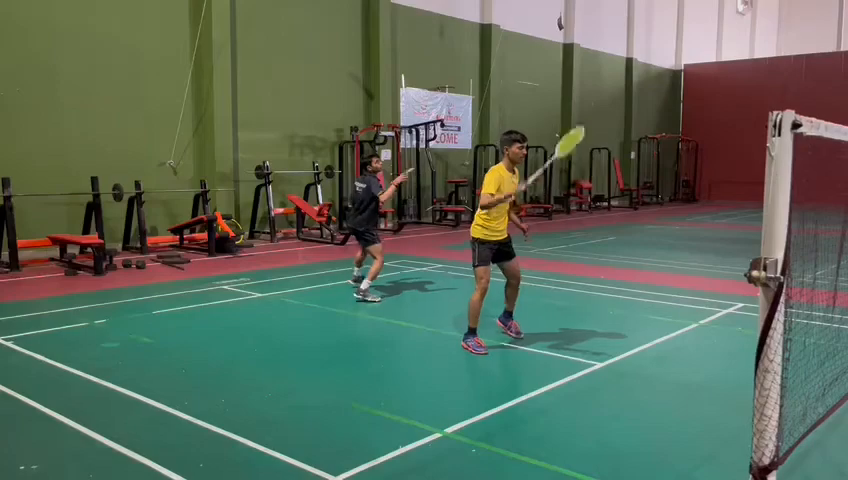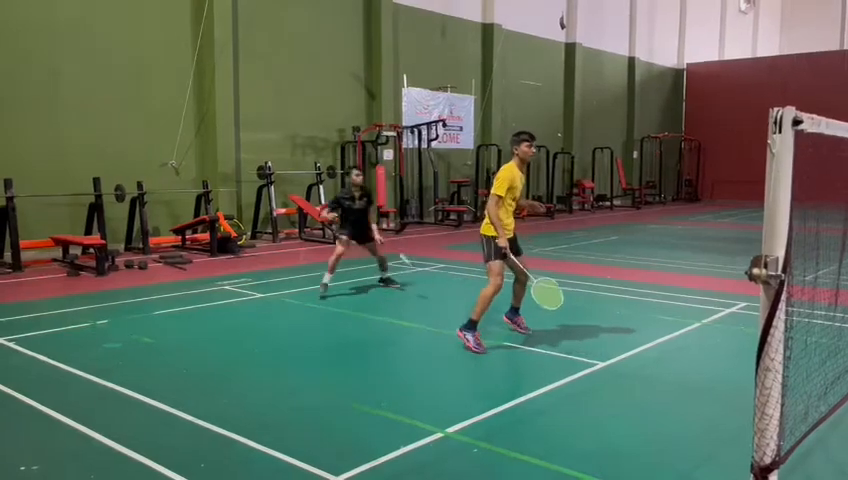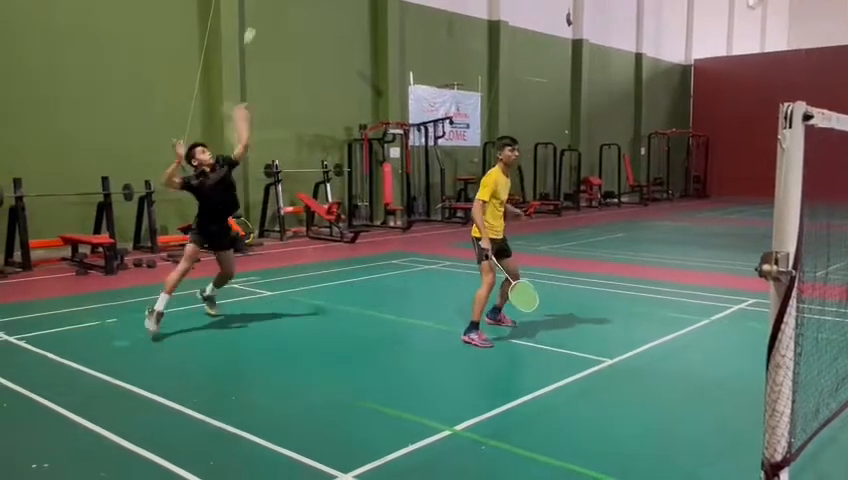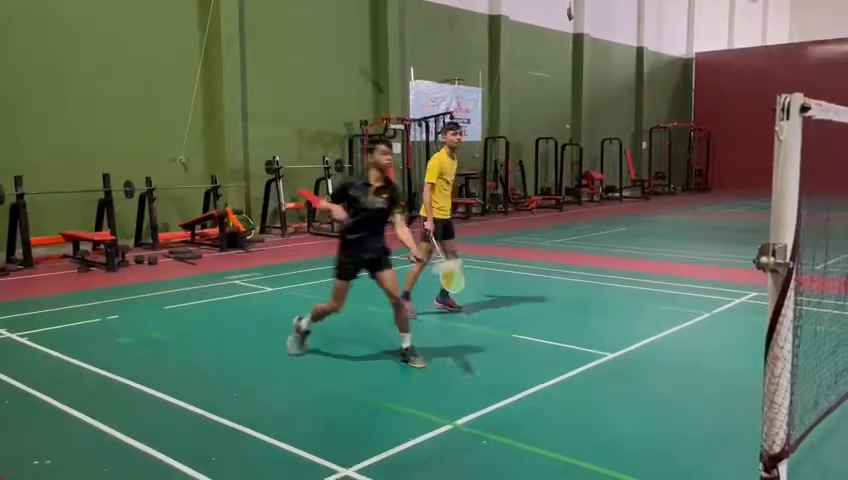
dt=1s
person 1, frame 1
left shoulder: (515, 173)
right shoulder: (495, 173)
right elbow: (484, 203)
left wrist: (518, 223)
right wrist: (509, 194)
left hip: (502, 235)
right hip: (483, 236)
left knee: (515, 277)
right knee: (482, 286)
left ankle: (507, 318)
right ankle: (470, 336)
person 1, frame 2
left shoulder: (521, 173)
right shoulder: (507, 172)
right elbow: (491, 205)
left wrist: (529, 204)
right wrist: (500, 235)
left hip: (509, 233)
right hip: (494, 234)
left knee: (523, 275)
right knee: (496, 283)
left ankle: (513, 314)
right ankle: (469, 328)
person 1, frame 3
left shoulder: (507, 177)
right shoulder: (492, 177)
right elbow: (476, 209)
left wrist: (511, 210)
right wrist: (484, 238)
left hip: (498, 235)
right hip: (484, 236)
left knee: (514, 275)
right knee: (489, 281)
left ankle: (495, 313)
right ankle: (472, 330)
person 1, frame 4
left shoulder: (454, 159)
right shoulder: (437, 160)
right elbow: (427, 190)
right wrist: (429, 219)
left hip: (446, 216)
right hip: (433, 217)
left knee: (453, 257)
right knee: (423, 259)
left ankle: (443, 296)
right ankle: (405, 298)
person 2, frame 1
left shoulder: (360, 180)
right shoulder: (372, 181)
right elbow: (383, 199)
right wrist: (395, 183)
left hip: (355, 223)
right hip: (365, 226)
left knee: (364, 249)
right knee: (379, 259)
left ankle: (356, 276)
right ankle: (363, 290)
person 2, frame 2
left shoulder: (367, 194)
right shoulder: (341, 196)
left elbow: (371, 215)
right elbow: (324, 213)
left wrist: (376, 233)
right wrist: (329, 216)
left hip: (364, 230)
right hip: (346, 229)
left knee: (379, 255)
right knee: (339, 252)
left ankle: (385, 278)
right ankle: (325, 282)
person 2, frame 3
left shoulder: (224, 166)
right shoulder: (194, 180)
left elbow: (243, 146)
right elbow: (169, 183)
left wrist: (241, 118)
right wrist: (178, 160)
left hip: (221, 229)
right hip: (202, 229)
left knee: (228, 273)
right knee: (183, 267)
left ankle: (208, 294)
right ankle: (157, 310)
person 2, frame 4
left shoulder: (391, 190)
right shoulder: (351, 185)
left elbow: (399, 224)
right elbow: (324, 203)
left wrist: (413, 248)
right wrist: (334, 209)
left hip: (377, 252)
right hip: (350, 250)
left knee: (397, 298)
right knee: (335, 306)
left ankle: (406, 347)
right ankle: (303, 326)
